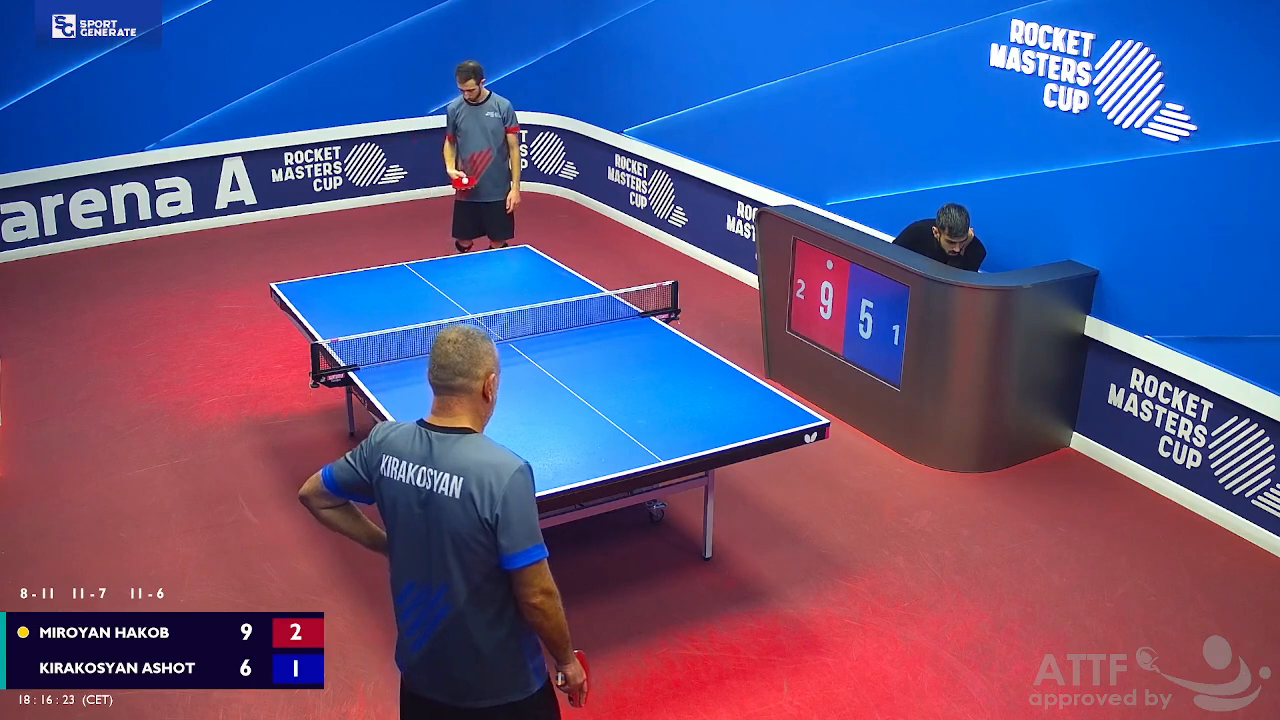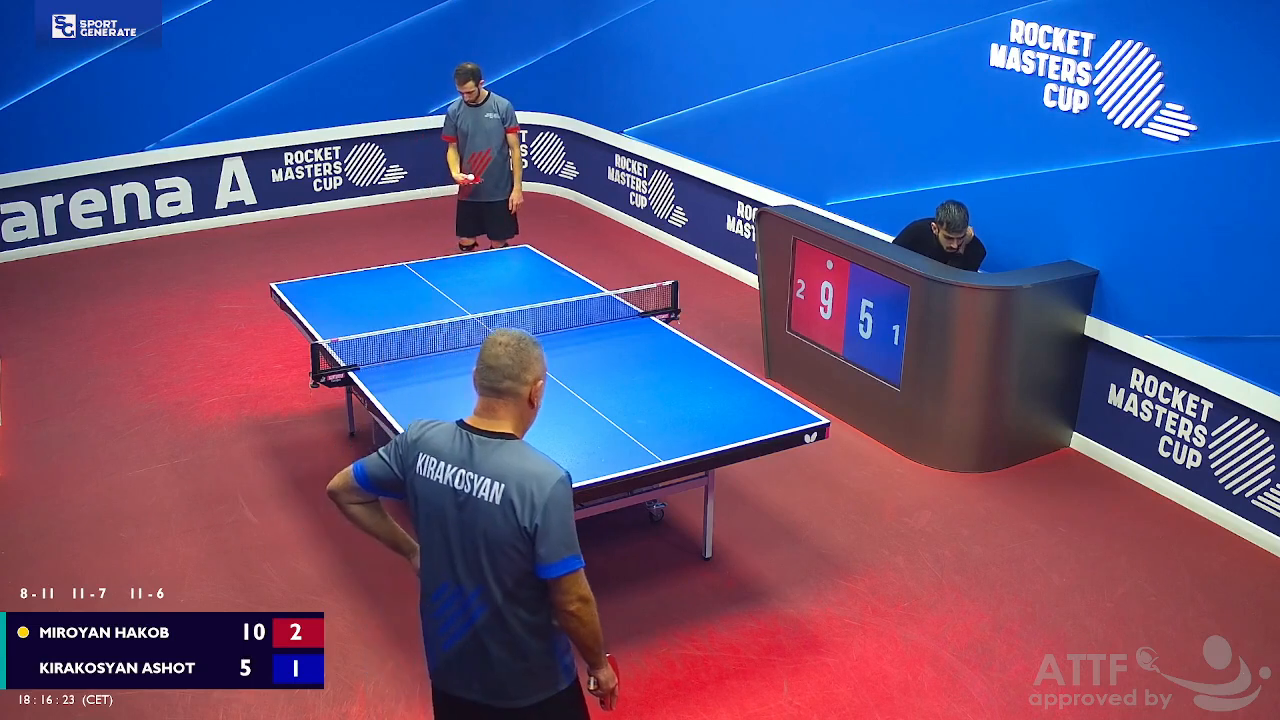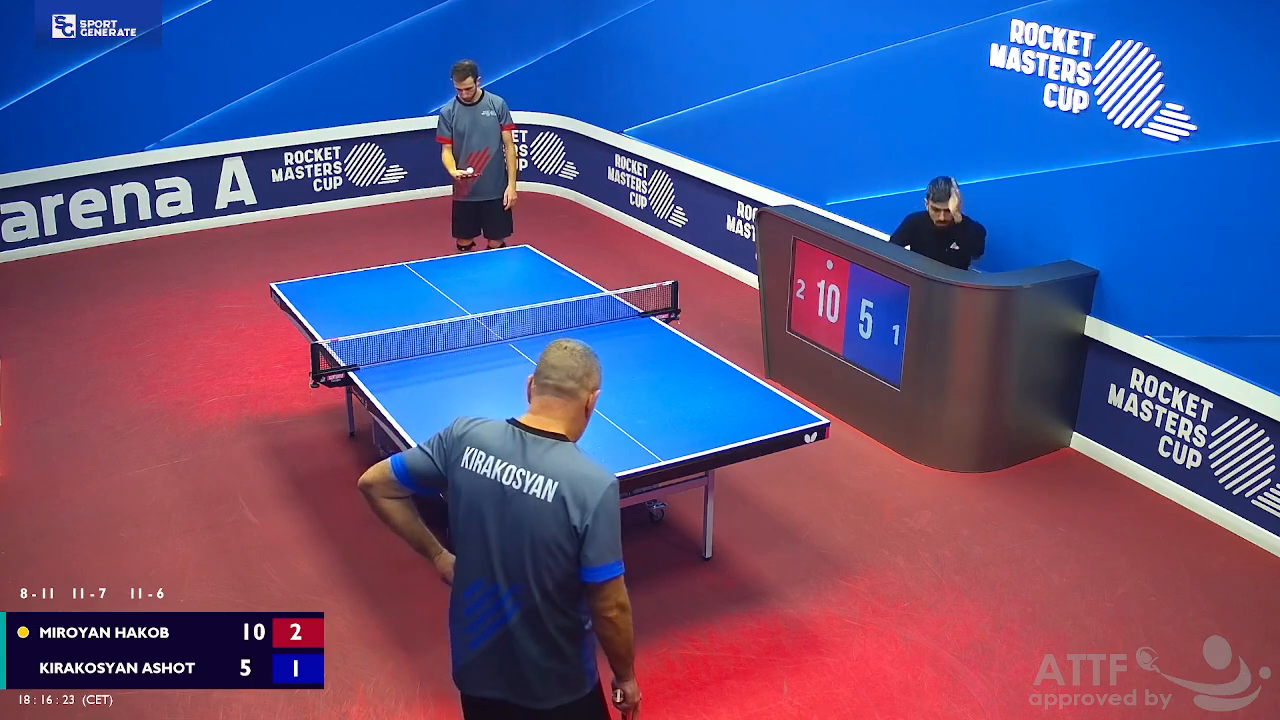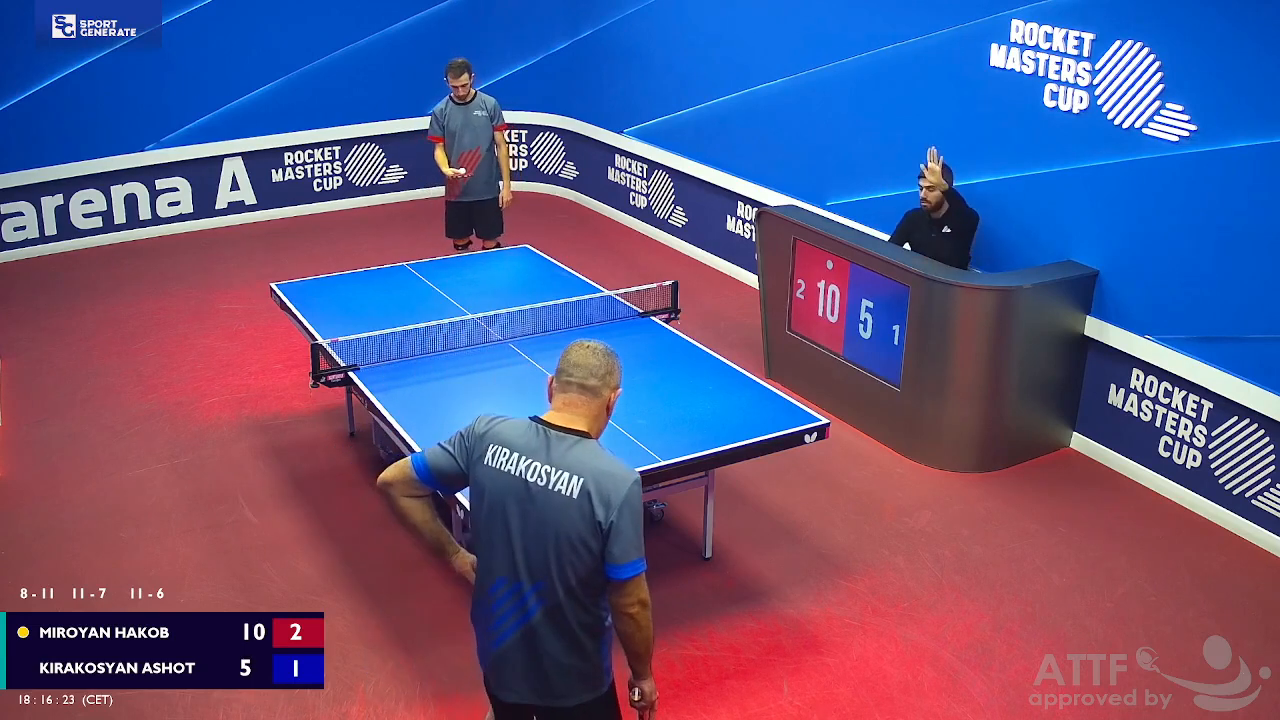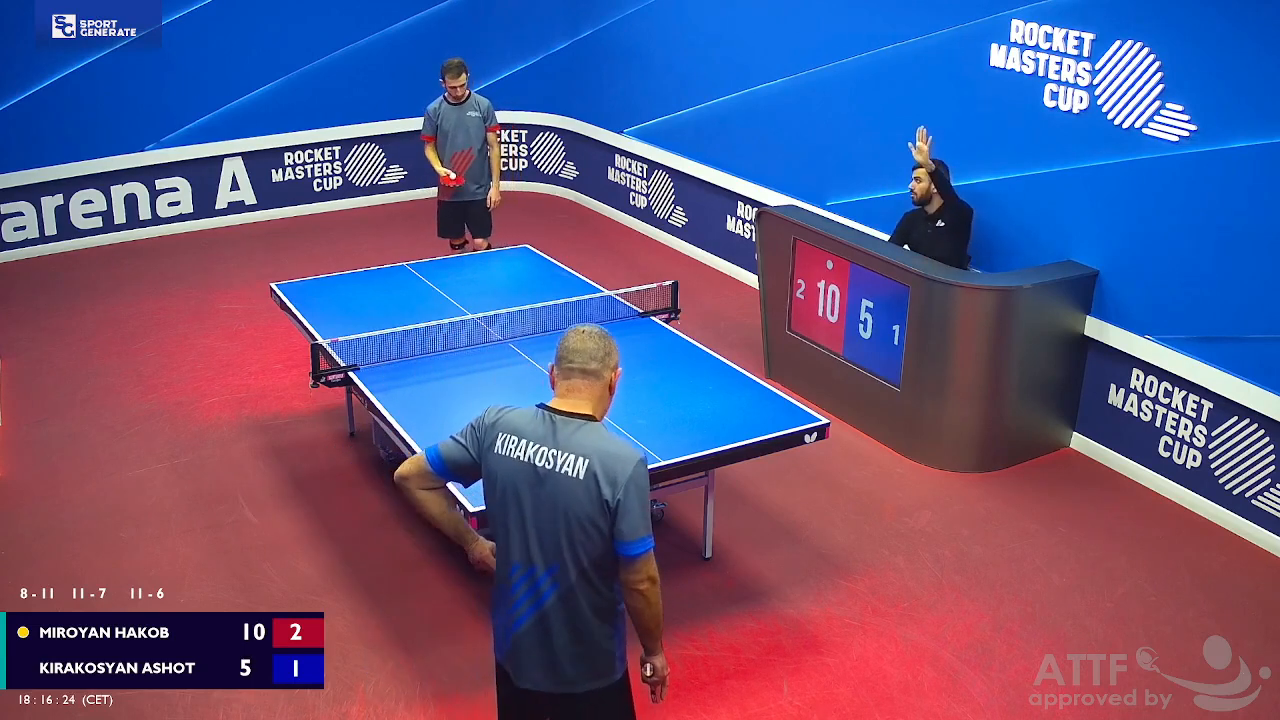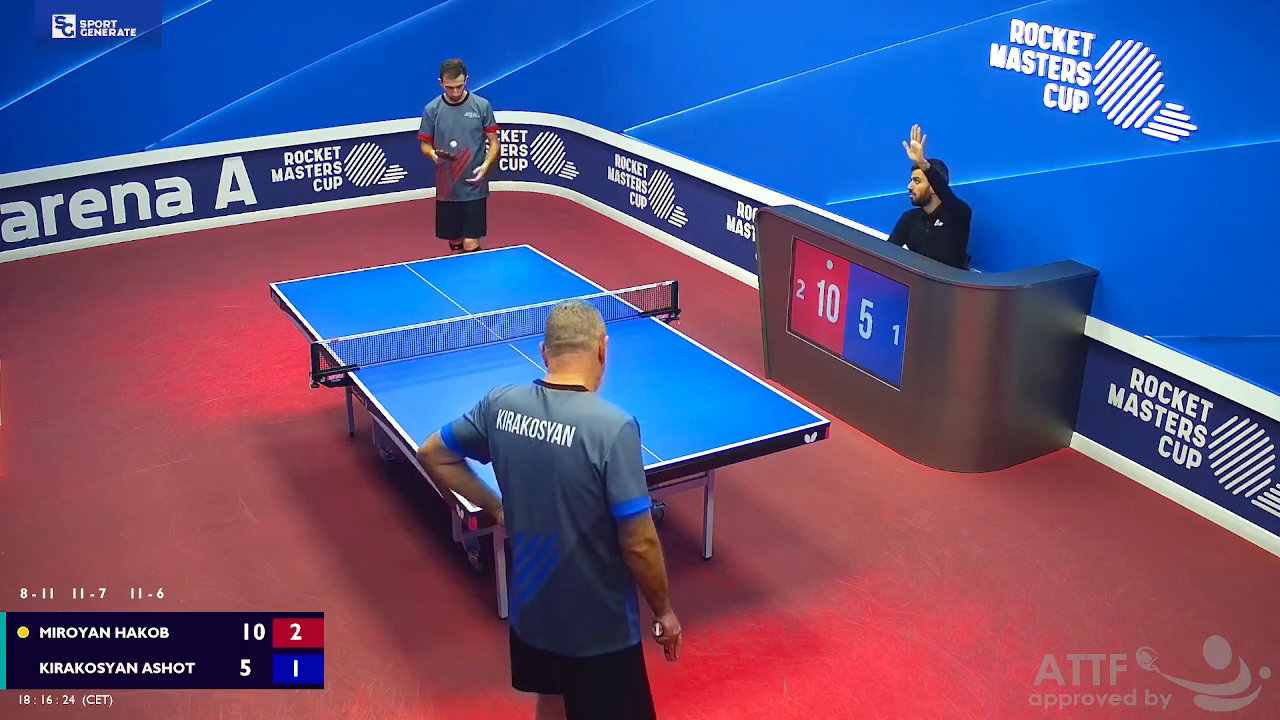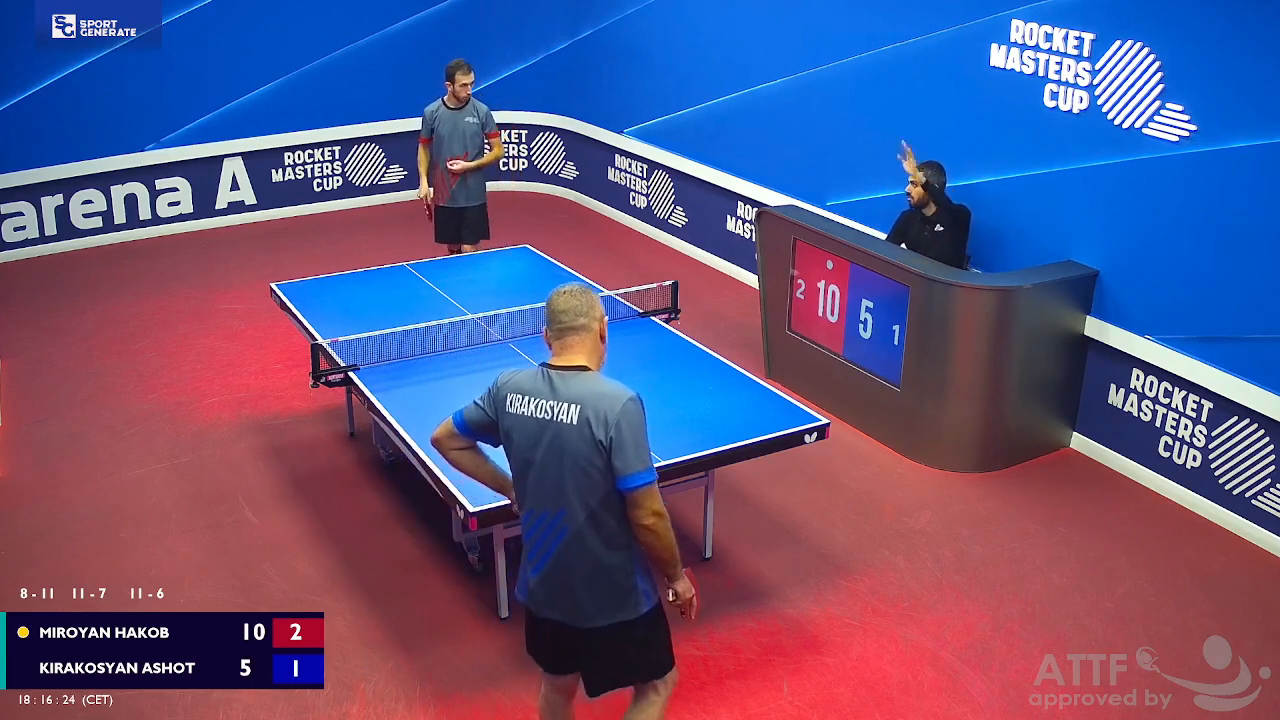
dt=0.3s
person 1, frame 1
left shoulder: (385, 442)
right shoulder: (504, 473)
left elbow: (314, 496)
right elbow: (536, 595)
right wrist: (566, 659)
left hip: (420, 668)
right hip: (503, 684)
person 1, frame 2
left shoulder: (420, 440)
right shoulder: (544, 482)
left elbow: (343, 491)
right elbow: (572, 602)
right wrist: (599, 664)
left hip: (449, 666)
right hip: (532, 682)
person 1, frame 3
left shoulder: (465, 436)
right shoulder: (593, 486)
left elbow: (375, 484)
right elbow: (609, 607)
left wrist: (436, 554)
right wrist: (625, 676)
left hip: (475, 657)
right hip: (557, 679)
person 1, frame 4
left shoulder: (486, 434)
right shoulder: (617, 483)
left elbow: (394, 482)
right elbow: (630, 604)
left wrist: (453, 554)
right wrist: (643, 674)
left hip: (497, 649)
right hip: (573, 674)
person 1, frame 5
left shoulder: (495, 425)
right shoulder: (622, 462)
left elbow: (411, 476)
right elbow: (640, 582)
left wrist: (472, 542)
right wrist: (654, 651)
left hip: (514, 637)
right hip: (587, 658)
person 1, frame 6
left shoulder: (500, 403)
right shoulder: (613, 427)
left elbow: (432, 454)
right elbow: (639, 543)
right wrist: (663, 610)
left hip: (529, 607)
right hip: (599, 623)
person 1, frame 7
left shoulder: (508, 388)
right shoulder: (618, 403)
left elbow: (444, 439)
right elbow: (647, 515)
right wrist: (676, 576)
left hip: (544, 584)
right hip: (616, 593)
right knee: (656, 684)
person 2, frame 1
left shoulder: (503, 106)
right shoulder: (454, 109)
left elbow: (514, 149)
right elbow: (449, 143)
left wrist: (515, 187)
right wrist: (450, 168)
left hip: (498, 192)
right hip: (466, 193)
left knee: (498, 246)
right knee: (463, 246)
person 2, frame 2
left shoulder: (503, 107)
right shoulder: (453, 111)
left elbow: (515, 149)
right elbow: (452, 148)
left wrist: (517, 187)
right wrist: (455, 173)
left hip: (499, 192)
right hip: (468, 192)
left knee: (499, 246)
right knee: (466, 244)
person 2, frame 3
left shoulder: (497, 105)
right shoulder: (448, 112)
left elbow: (509, 146)
right elbow: (446, 149)
left wrist: (512, 184)
right wrist: (453, 171)
left hip: (495, 191)
right hip: (464, 193)
left knee: (496, 245)
right knee: (463, 244)
person 2, frame 4
left shoulder: (490, 105)
right shoulder: (440, 111)
left elbow: (501, 146)
right elbow: (439, 148)
left wrist: (506, 185)
right wrist: (446, 170)
left hip: (487, 191)
right hip: (456, 193)
left knee: (490, 245)
right knee: (460, 245)
person 2, frame 5
left shoulder: (483, 105)
right shoulder: (434, 110)
left elbow: (494, 147)
right elbow: (429, 146)
left wrist: (495, 186)
right wrist: (439, 169)
left hip: (478, 190)
right hip: (449, 191)
left knee: (481, 244)
right knee: (456, 245)
person 2, frame 6
left shoulder: (482, 106)
right shoulder: (432, 110)
left elbow: (494, 142)
right elbow: (425, 144)
left wrist: (485, 166)
right wrist: (433, 155)
left hip: (474, 190)
right hip: (446, 191)
left knee: (471, 245)
right knee: (455, 245)
person 2, frame 7
left shoulder: (481, 111)
right shoulder: (431, 113)
left elbow: (498, 151)
right elbow: (424, 148)
left wrist: (469, 165)
right wrist: (423, 181)
left hip: (473, 197)
right hip: (444, 197)
left knee: (469, 250)
right knee: (453, 249)
